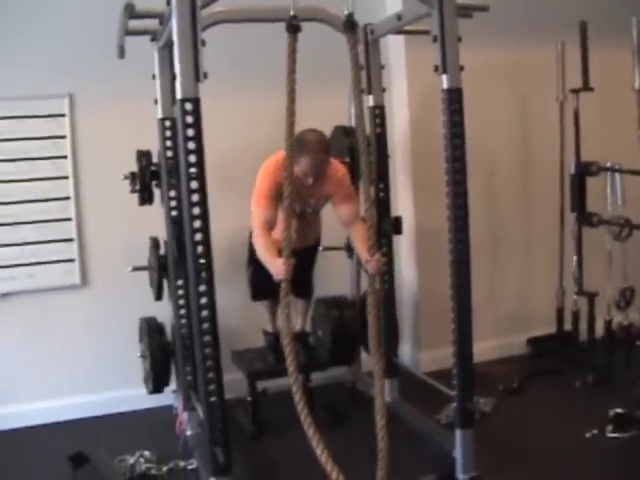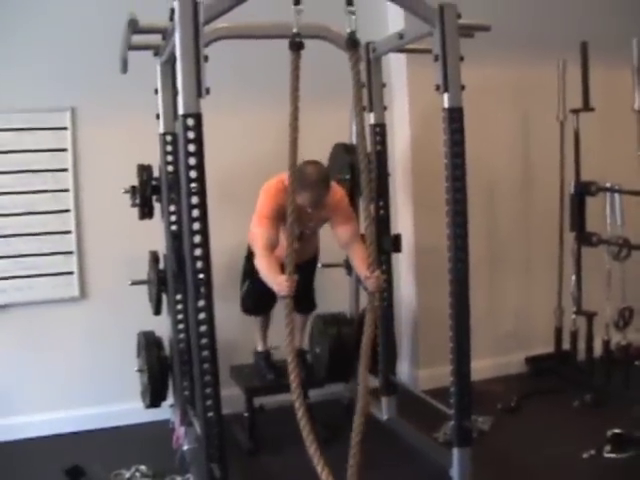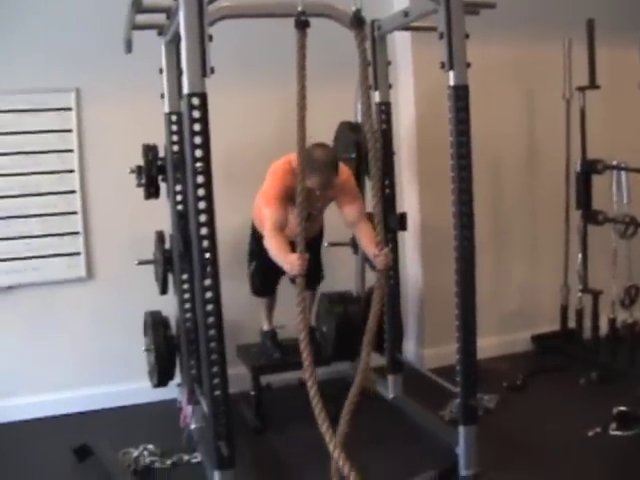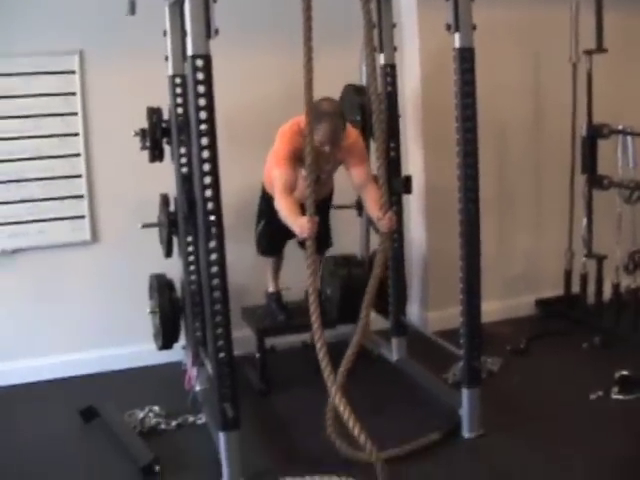
dt=0.2s
person 1, frame 1
left shoulder: (337, 174)
right shoulder: (273, 170)
left elbow: (352, 221)
right elbow: (261, 228)
left wrist: (366, 256)
right wrist: (273, 264)
left hip: (307, 238)
right hip: (272, 239)
left knee: (303, 287)
right knee: (266, 288)
left ankle: (299, 332)
right ankle: (272, 329)
person 1, frame 2
left shoulder: (336, 197)
right shoulder: (273, 193)
left elbow: (351, 241)
right elbow: (263, 251)
left wrist: (366, 274)
right wrist: (276, 282)
left hip: (304, 253)
right hip: (269, 253)
left knee: (304, 303)
right knee: (258, 302)
left ankle: (299, 349)
right ankle: (261, 350)
person 1, frame 3
left shoulder: (343, 177)
right shoulder: (280, 174)
left elbow: (357, 220)
right elbow: (273, 232)
left wrist: (374, 252)
right wrist: (286, 261)
left hip: (310, 230)
right hip: (269, 229)
left knee: (310, 279)
right knee: (265, 282)
right ankle: (267, 329)
person 1, frame 4
left shoulder: (351, 139)
right shoulder: (290, 136)
left elbow: (364, 184)
right elbow: (283, 193)
left wrist: (378, 215)
right wrist: (296, 223)
left hip: (319, 193)
right hip: (279, 192)
left knee: (319, 242)
right knee: (272, 243)
right ankle: (272, 291)
